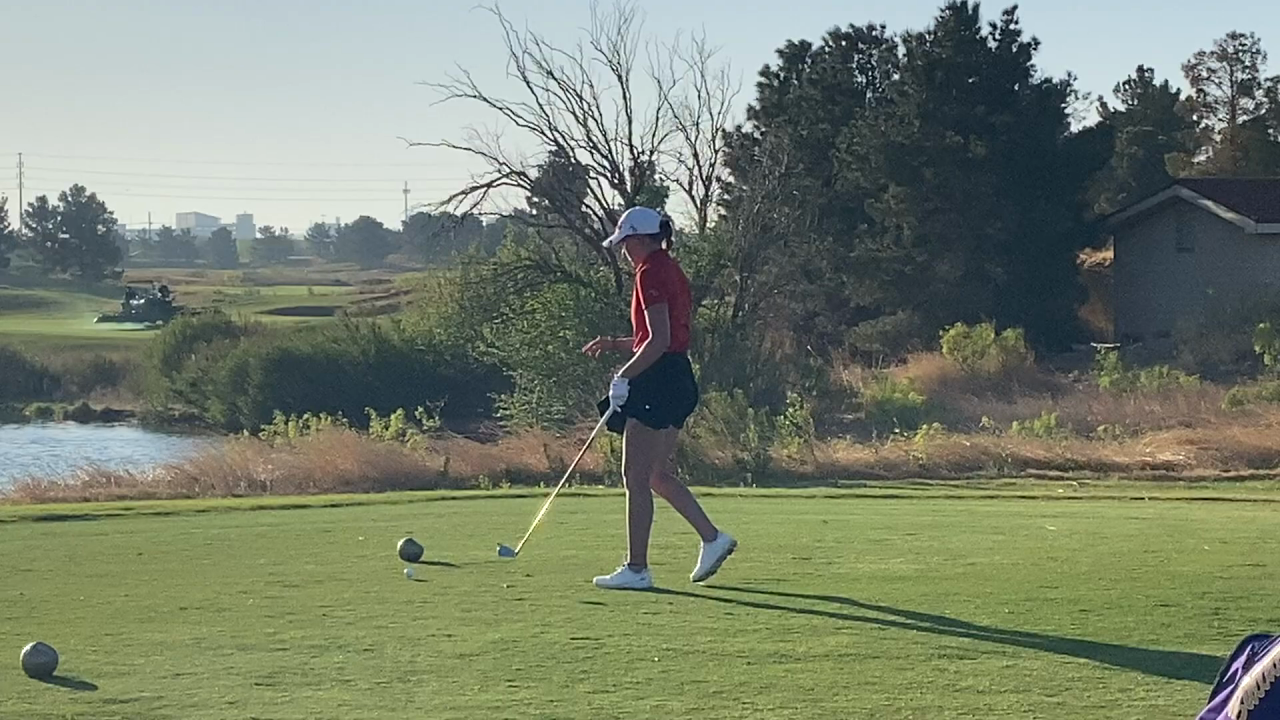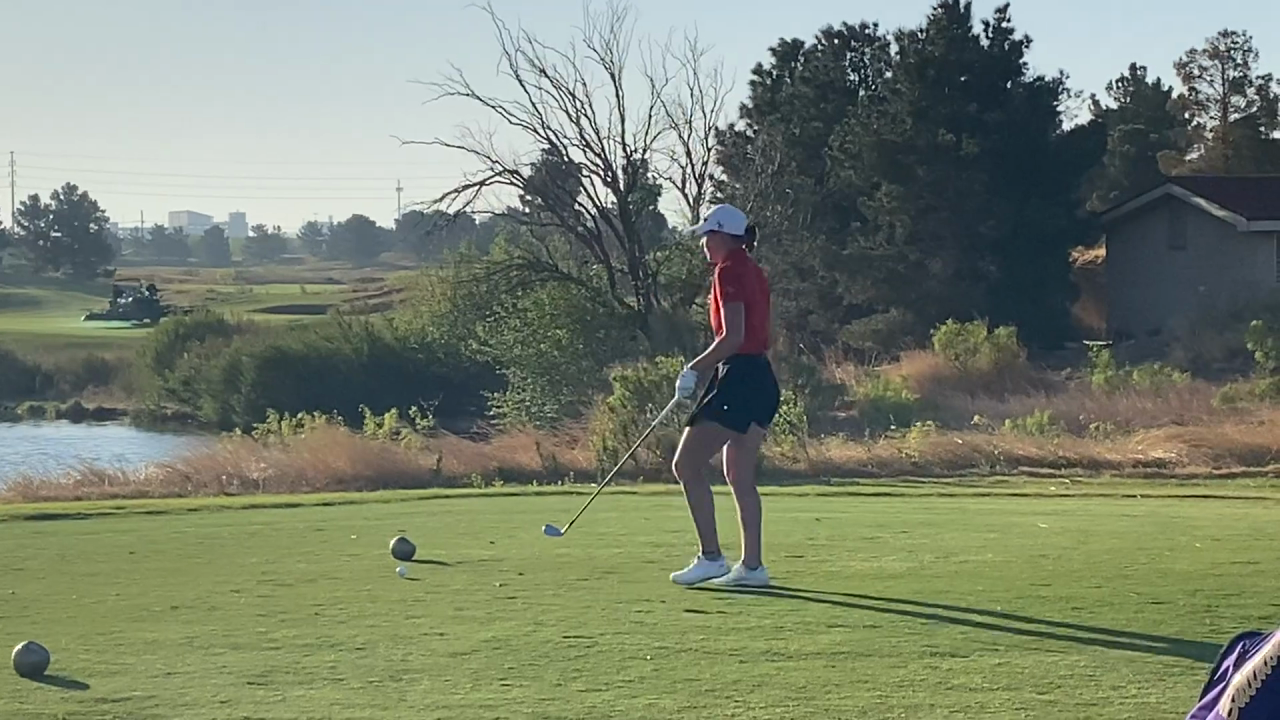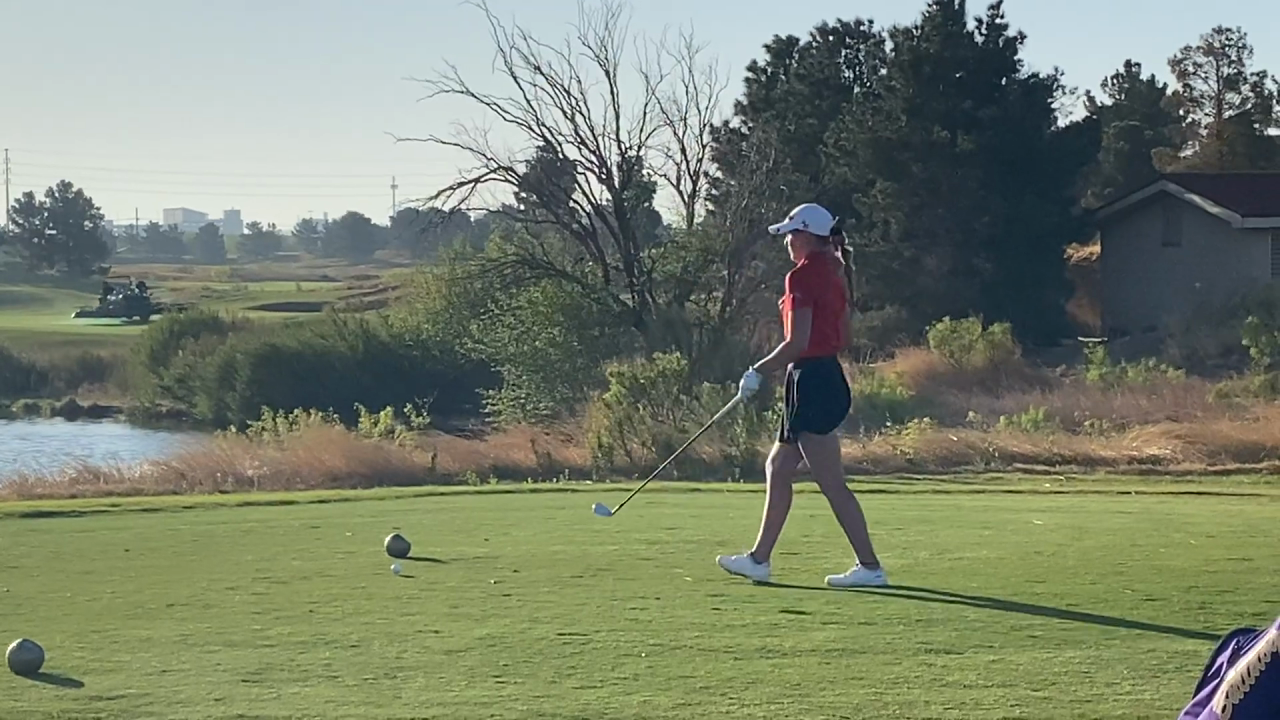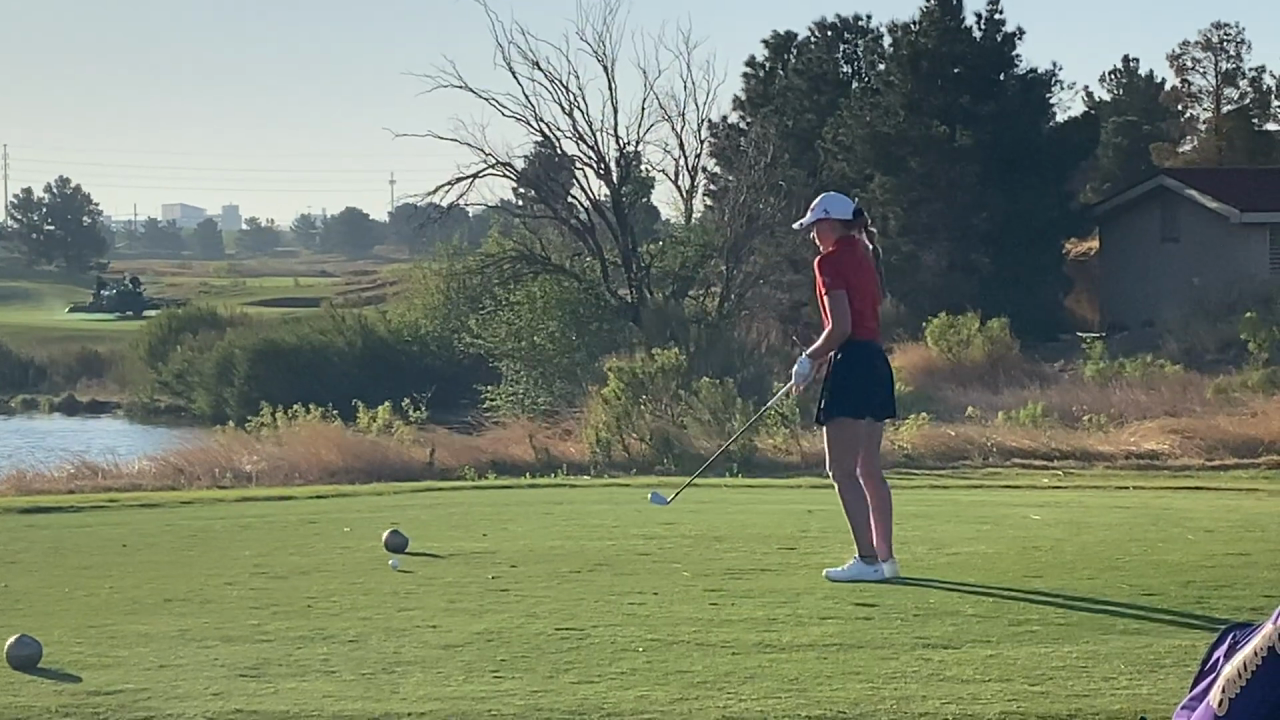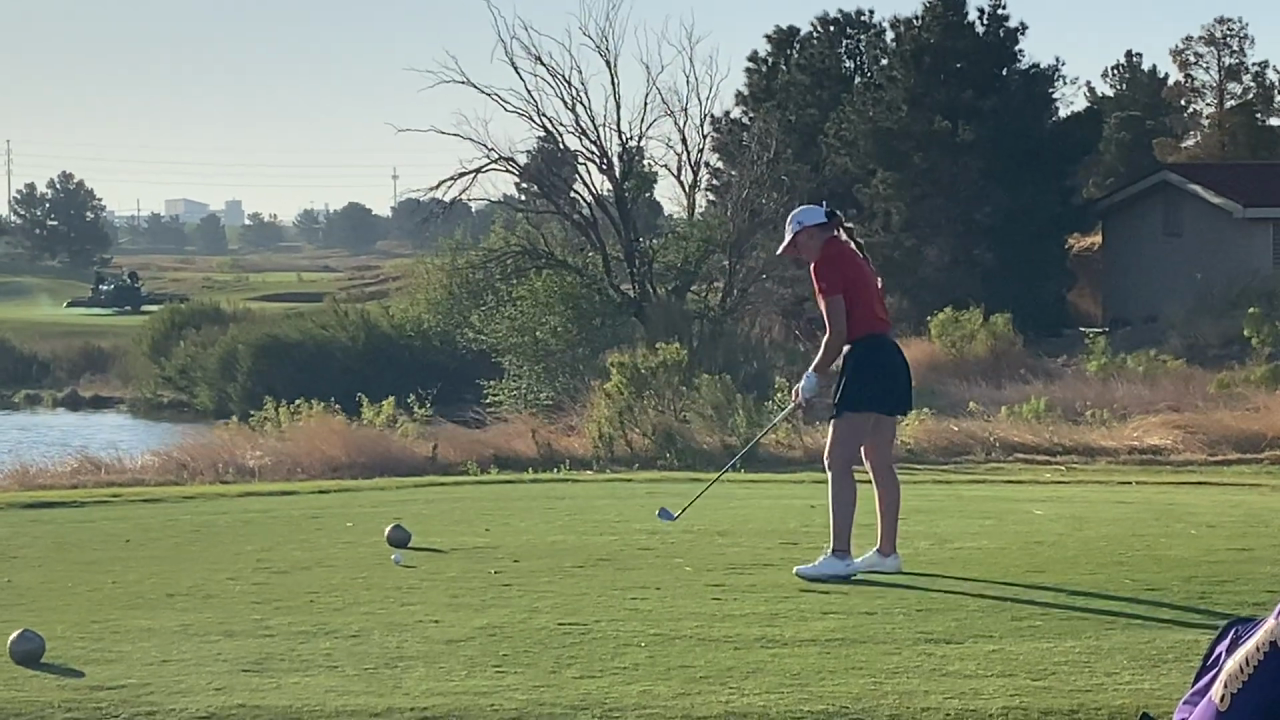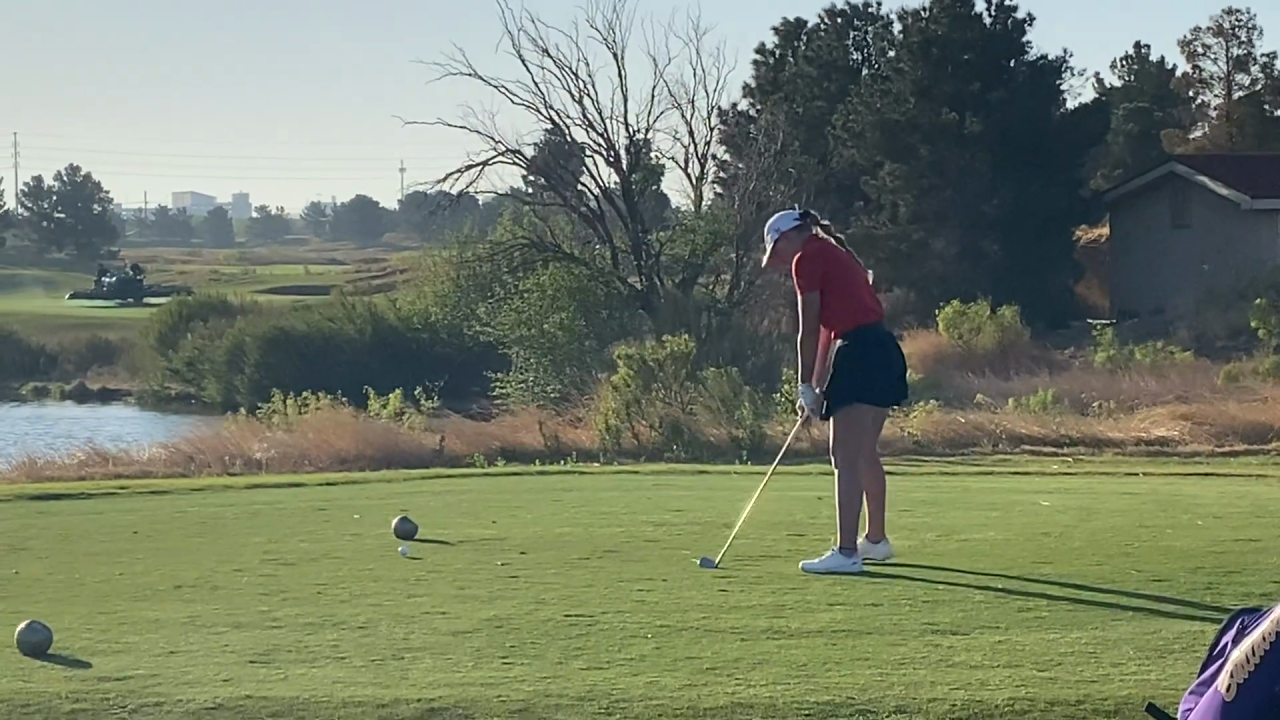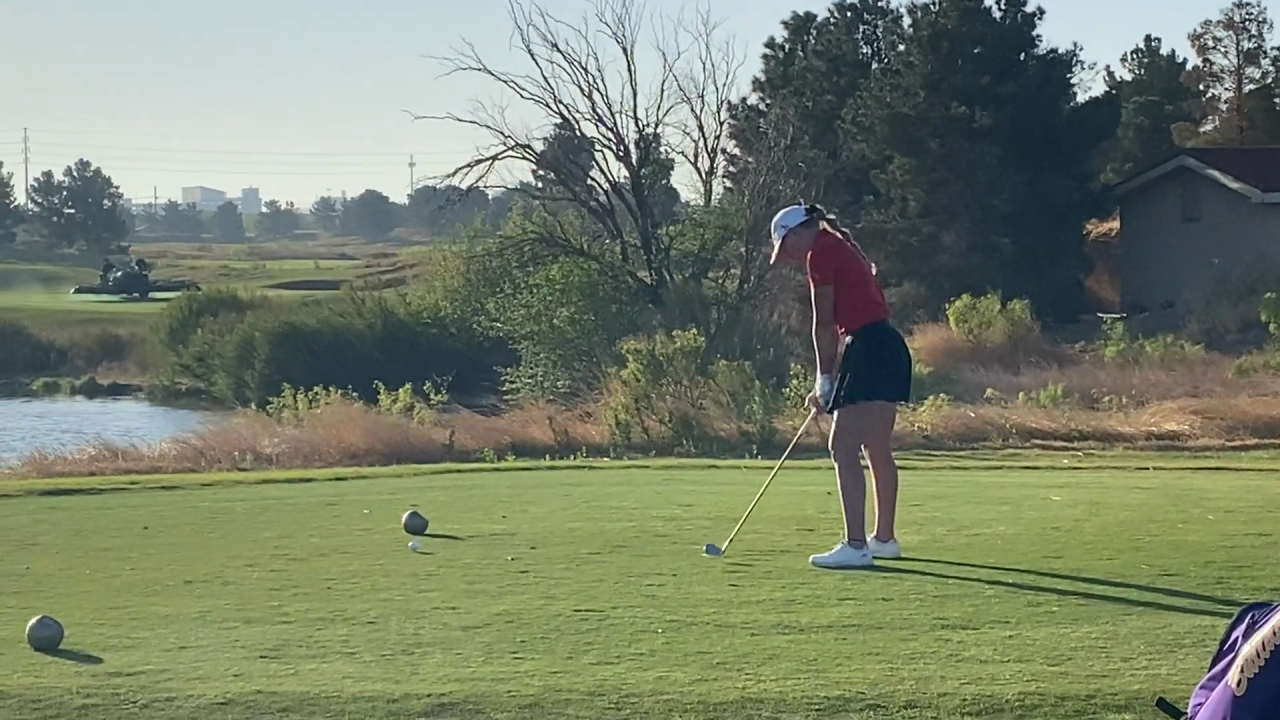
dt=0.4s
person 1, frame 1
left shoulder: (650, 273)
right shoulder: (672, 271)
left elbow: (658, 341)
left wrist: (623, 376)
right wrist: (614, 344)
left hip: (658, 380)
right hip: (677, 377)
left knee: (637, 477)
right knee: (658, 474)
left ankle: (635, 569)
right ankle: (713, 538)
person 1, frame 2
left shoulder: (728, 271)
right shoulder: (754, 273)
left elbow: (732, 337)
left wrist: (693, 370)
left hip: (738, 380)
right hip: (760, 377)
left knee: (687, 465)
right knee: (740, 477)
left ankle: (710, 556)
right ankle: (752, 566)
person 1, frame 3
left shoulder: (801, 276)
right shoulder: (835, 276)
left elbow: (797, 343)
right elbow: (843, 335)
left wrist: (757, 371)
left hip: (813, 382)
right hip: (828, 378)
left knee: (830, 482)
right knee: (778, 470)
left ankle: (869, 566)
right ankle: (760, 558)
person 1, frame 4
left shoulder: (831, 260)
right shoulder: (864, 259)
left elbow: (840, 328)
left wrist: (807, 360)
right wrist: (817, 361)
left hip: (853, 368)
right hip: (875, 364)
left knee: (842, 468)
right knee: (868, 468)
left ankle: (868, 558)
right ankle: (884, 557)
person 1, frame 5
left shoulder: (825, 262)
right shoulder: (850, 256)
left elbow: (837, 333)
left wrist: (811, 377)
right wrist: (816, 376)
left hip: (867, 362)
right hip: (888, 360)
left knee: (838, 461)
right knee: (879, 463)
left ankle: (839, 556)
right ankle: (886, 552)
person 1, frame 6
left shoulder: (807, 259)
right shoulder: (833, 254)
left elbow: (809, 331)
left wrist: (806, 389)
right wrist: (817, 388)
left hip: (861, 354)
right hip: (883, 352)
left knee: (845, 457)
right knee: (865, 454)
left ankle: (846, 552)
right ankle: (875, 539)
person 1, frame 7
left shoulder: (820, 254)
right shoulder: (839, 250)
left elbow: (823, 325)
right elbow: (836, 325)
left wrist: (825, 380)
right wrist: (823, 381)
left hip: (870, 352)
right hip: (886, 350)
left knee: (843, 449)
right knee: (878, 450)
left ankle: (855, 545)
right ankle: (884, 538)
